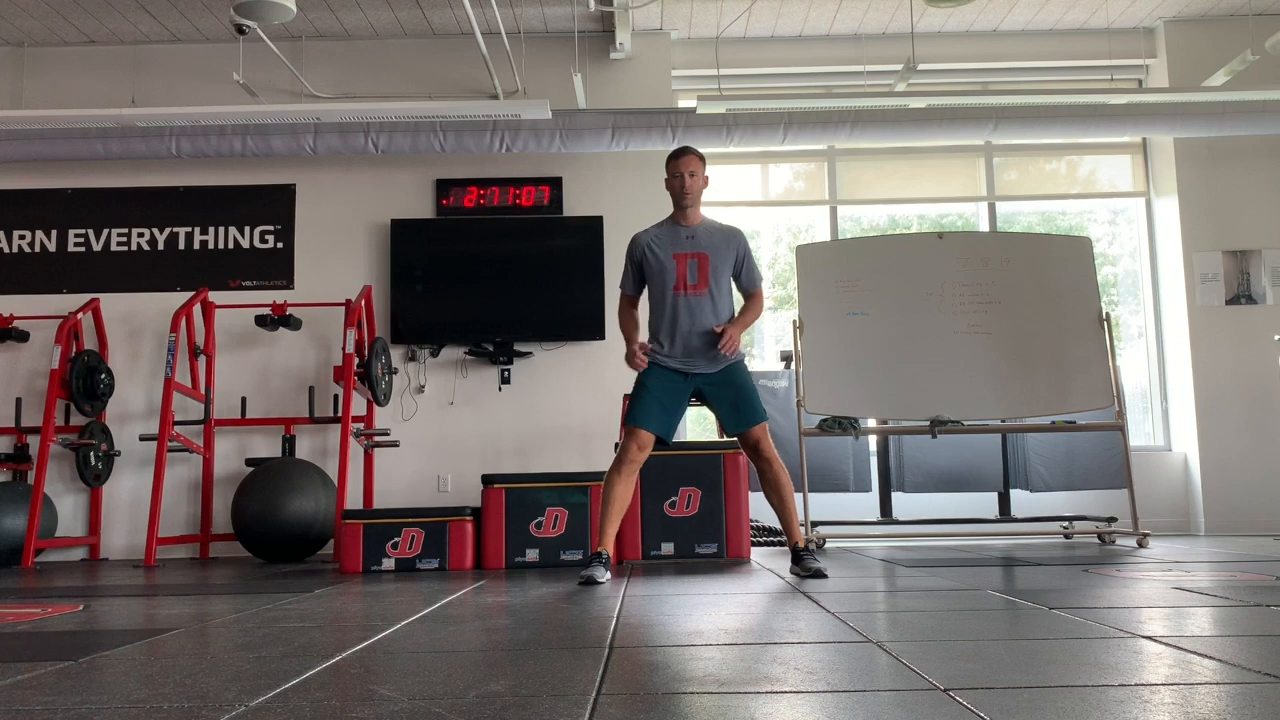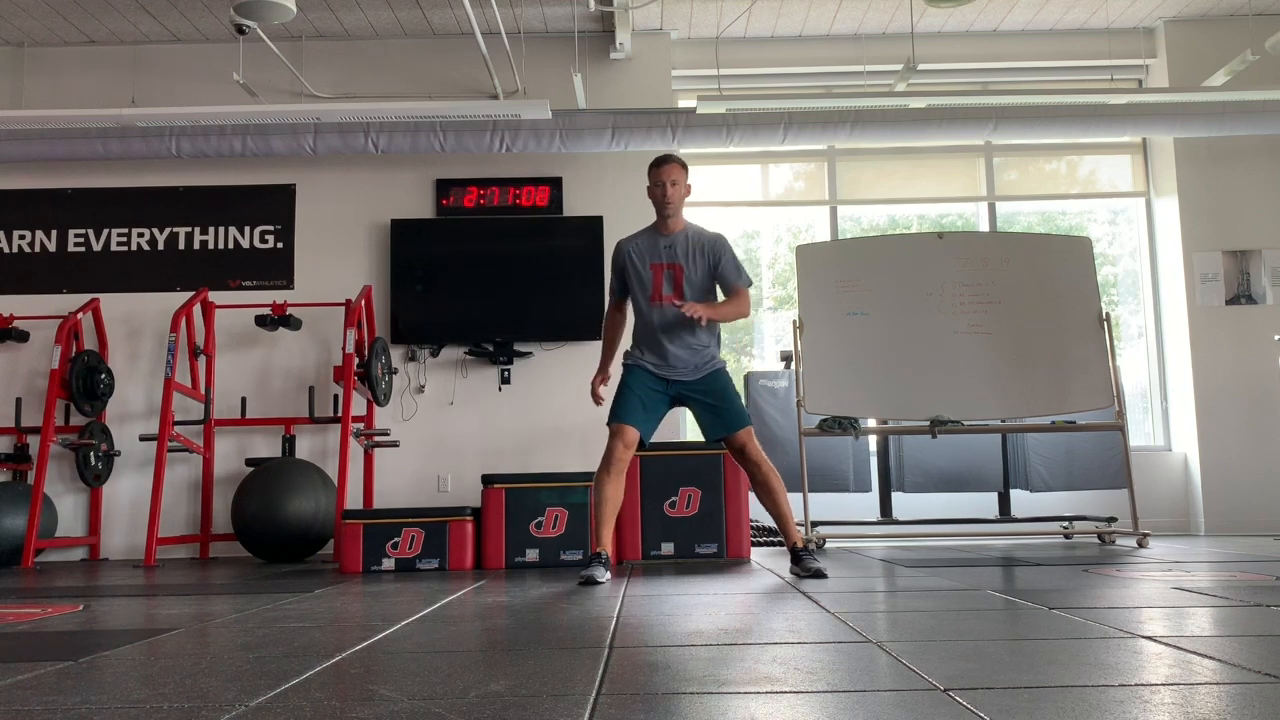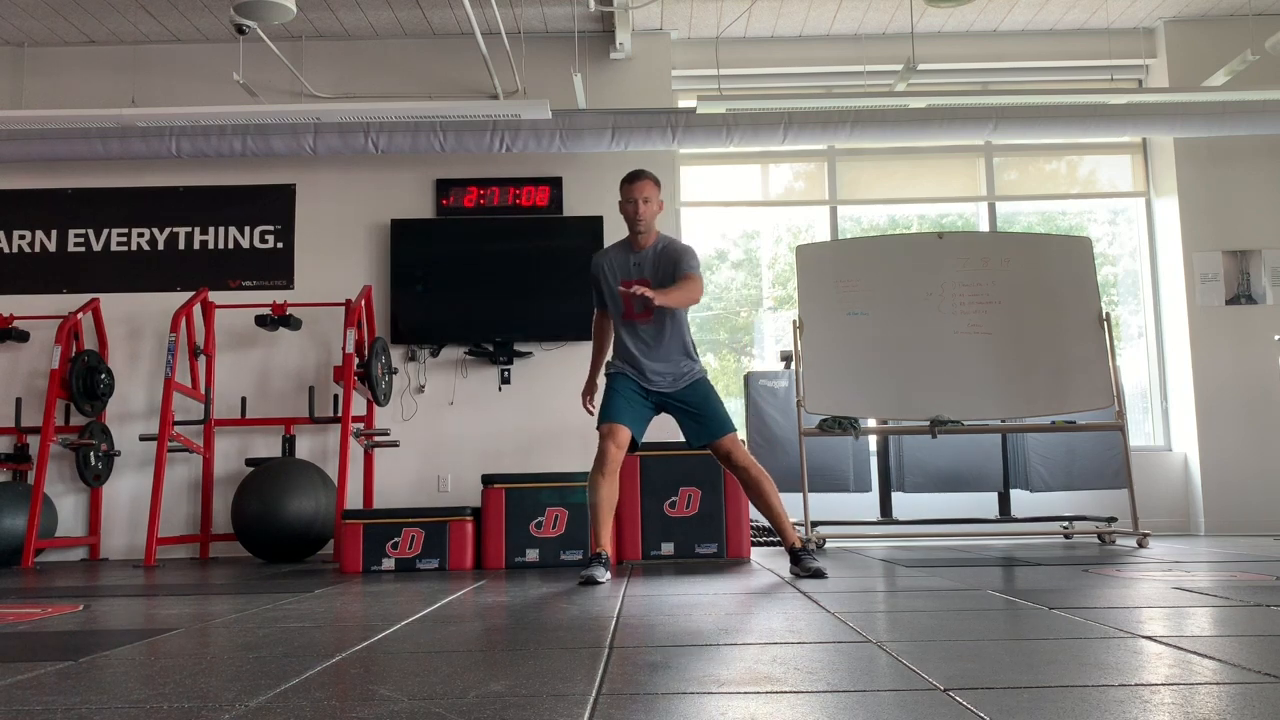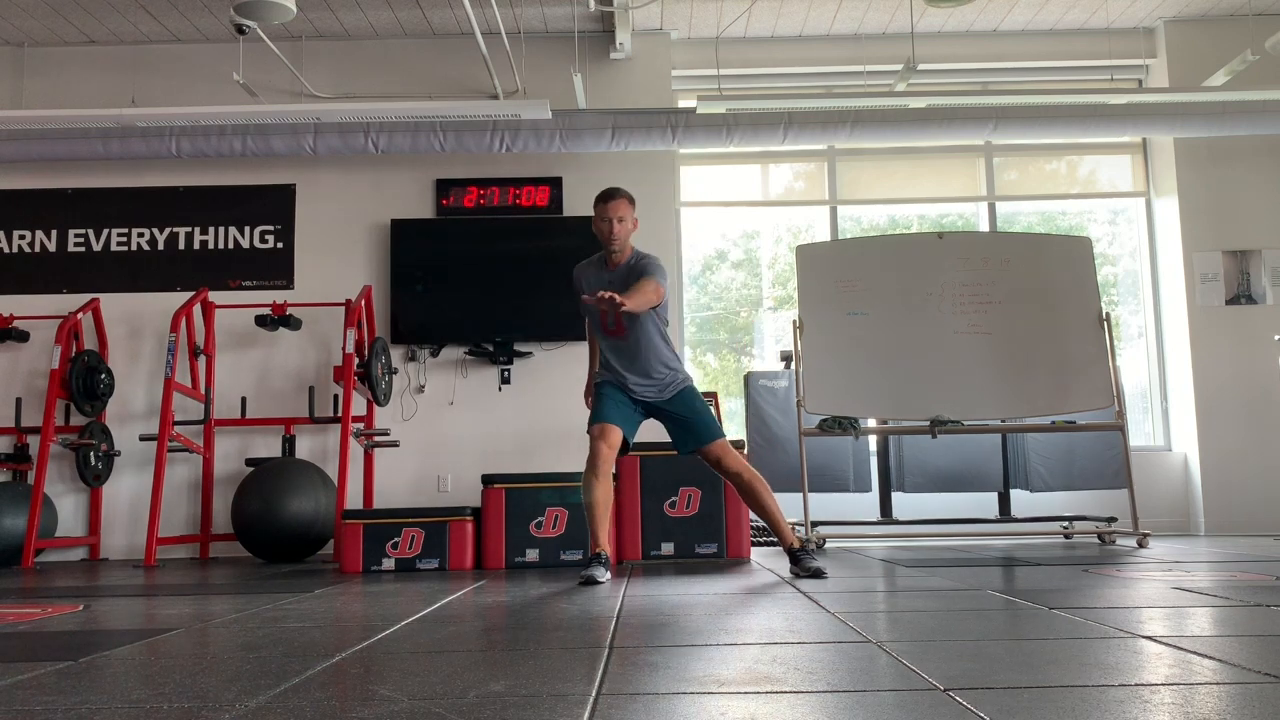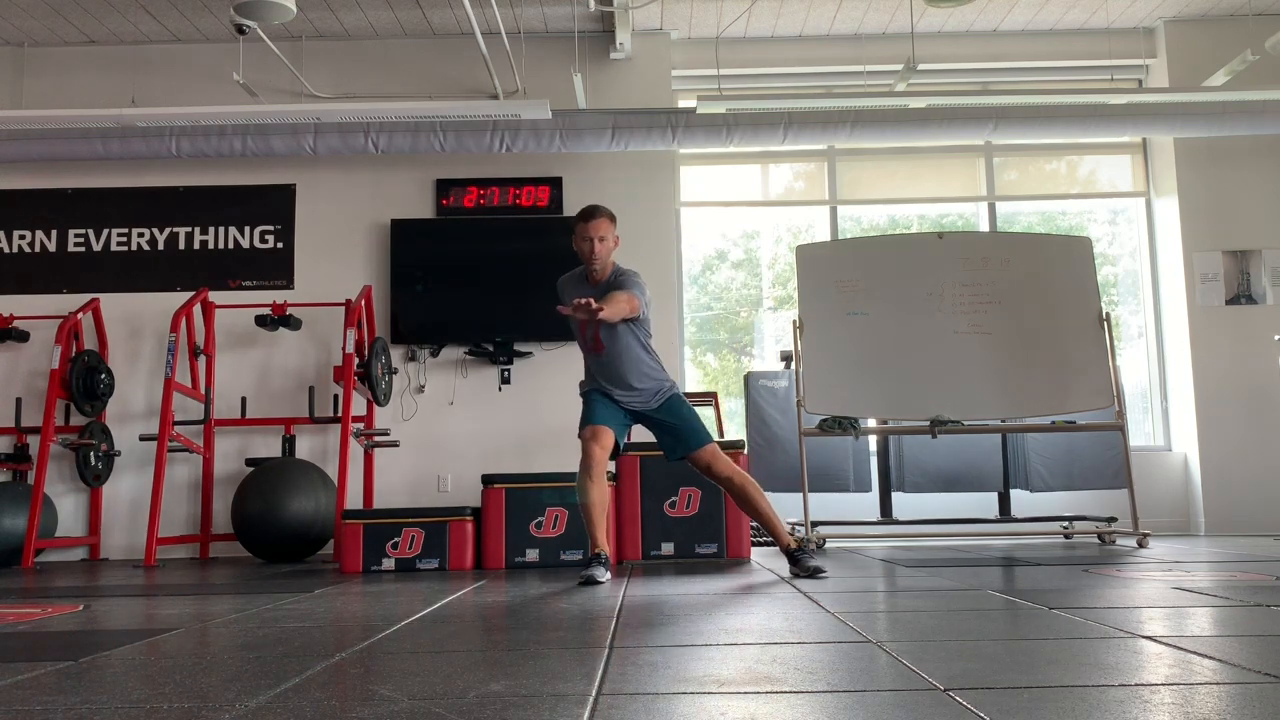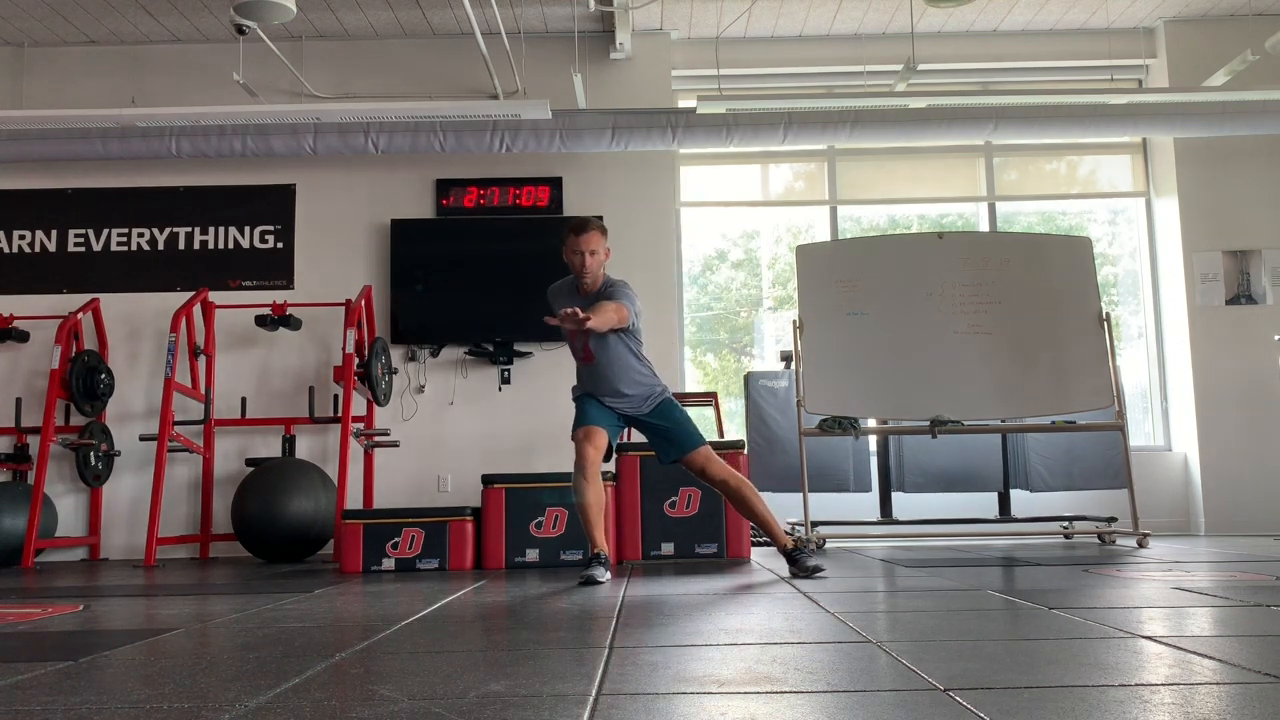
dt=0.3s
person 1, frame 1
left shoulder: (731, 238)
right shoulder: (645, 242)
left elbow: (755, 296)
right elbow: (627, 303)
left wrist: (737, 327)
right wrist: (632, 343)
left hip: (721, 363)
right hip: (664, 365)
left knee: (762, 446)
right knee: (632, 450)
left ankle: (799, 549)
right ankle: (602, 554)
person 1, frame 2
left shoulder: (712, 244)
right shoulder: (627, 249)
left elbow: (742, 305)
right elbow: (617, 309)
left wrist: (703, 310)
right wrist: (604, 366)
left hip: (703, 367)
right hip: (646, 368)
left knee: (749, 450)
right knee: (618, 449)
left ankle: (798, 549)
right ankle: (600, 556)
person 1, frame 3
left shoulder: (678, 252)
right shoulder: (603, 261)
left elbow: (693, 291)
left wrist: (655, 295)
right wrist: (593, 375)
left hip: (684, 376)
right hip: (629, 376)
left knee: (736, 456)
right knee: (609, 448)
left ankle: (796, 549)
right ankle: (600, 556)
person 1, frame 4
left shoulder: (648, 266)
right shoulder: (583, 273)
left elbow: (649, 293)
left wrist: (622, 301)
right wrist: (592, 377)
left hip: (668, 384)
right hip: (616, 384)
left knee: (727, 460)
right knee: (602, 448)
left ankle: (794, 549)
right ankle: (600, 556)
person 1, frame 5
left shoulder: (629, 282)
right shoulder: (566, 285)
left elbow: (621, 304)
left wrist: (597, 310)
left hip: (655, 392)
right hip: (604, 392)
left knee: (718, 466)
right knee: (594, 450)
left ankle: (792, 548)
right ankle: (600, 556)
person 1, frame 6
left shoulder: (620, 293)
right shoulder: (557, 294)
left elbow: (608, 314)
left wrist: (585, 319)
left hip: (648, 396)
right hip: (597, 397)
left knee: (713, 469)
right knee: (587, 450)
left ankle: (789, 548)
right ankle: (599, 557)
